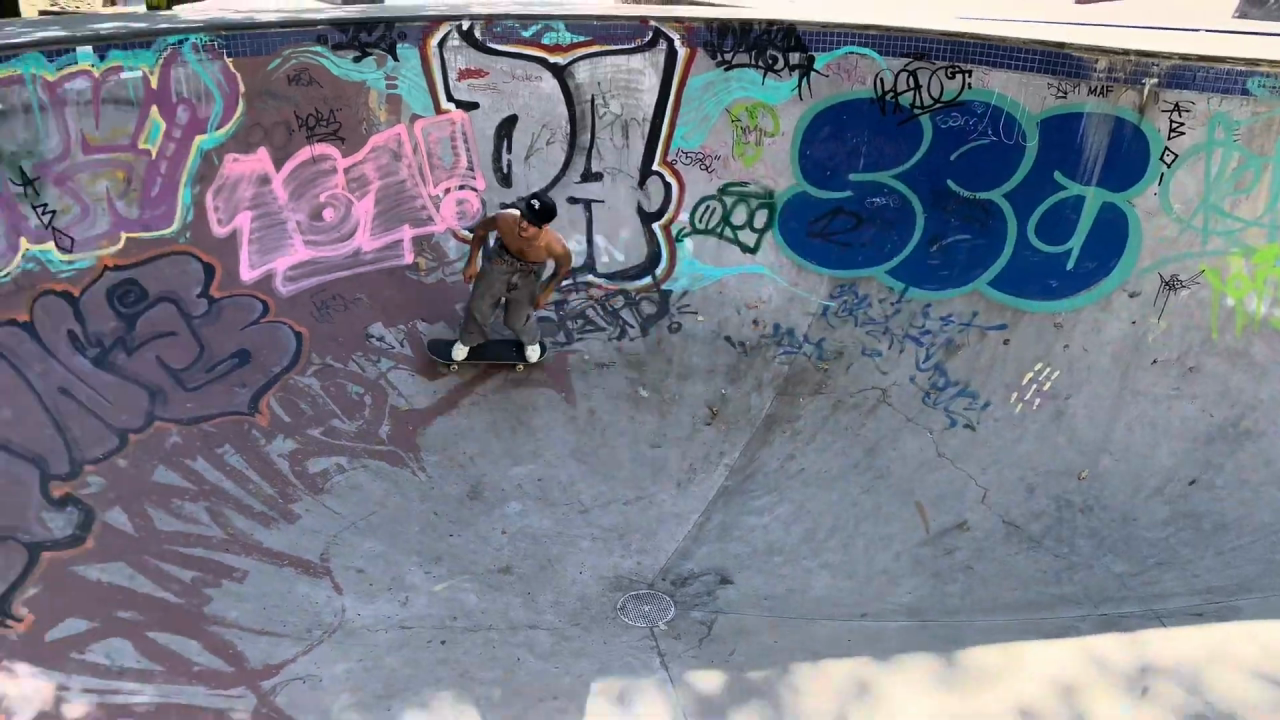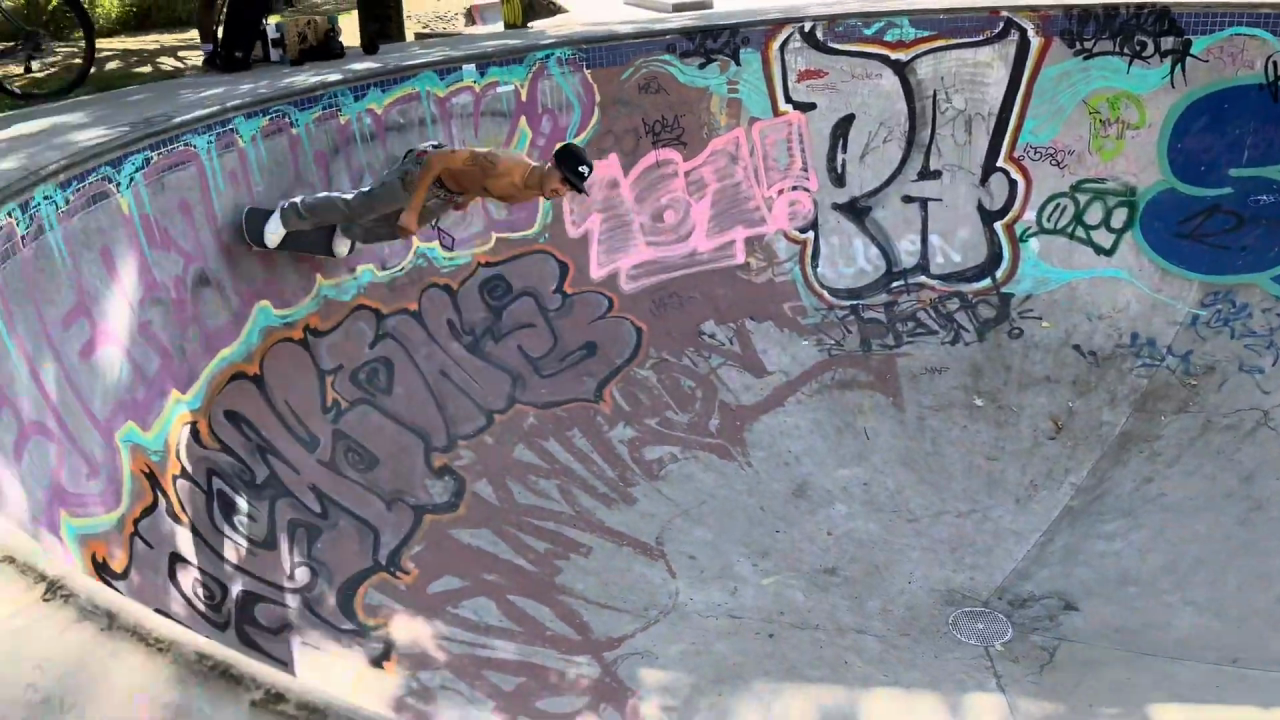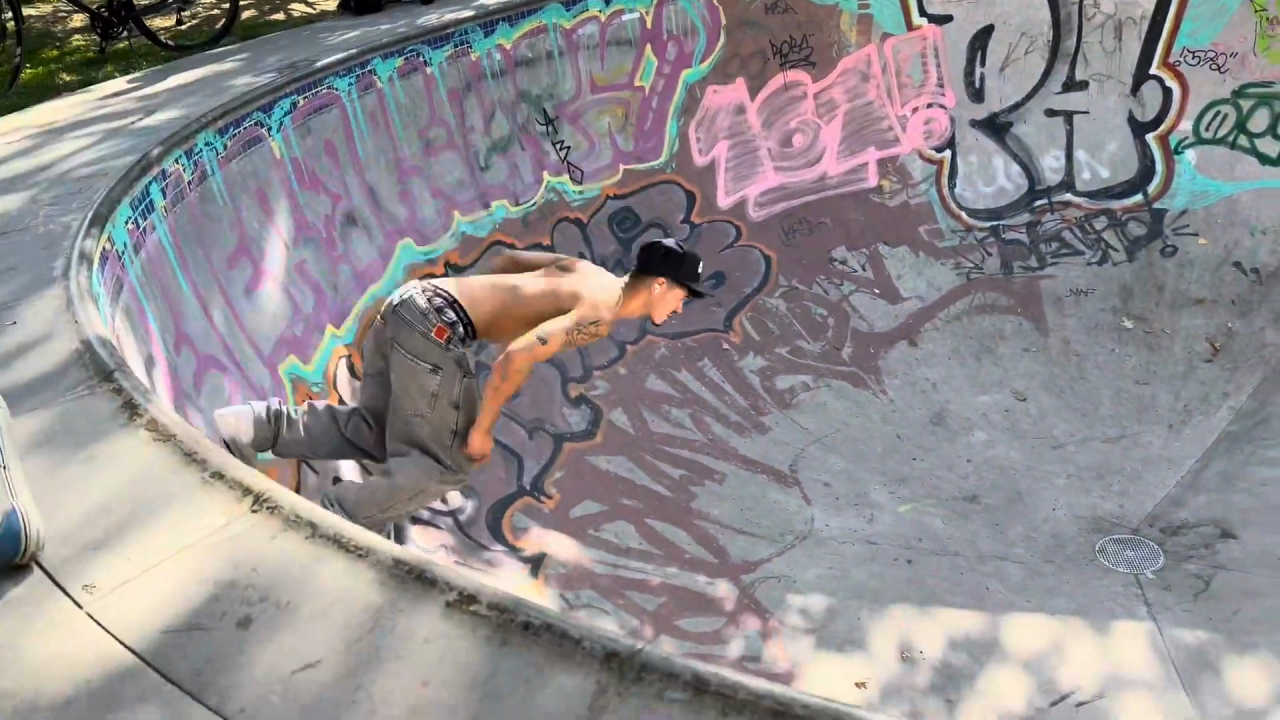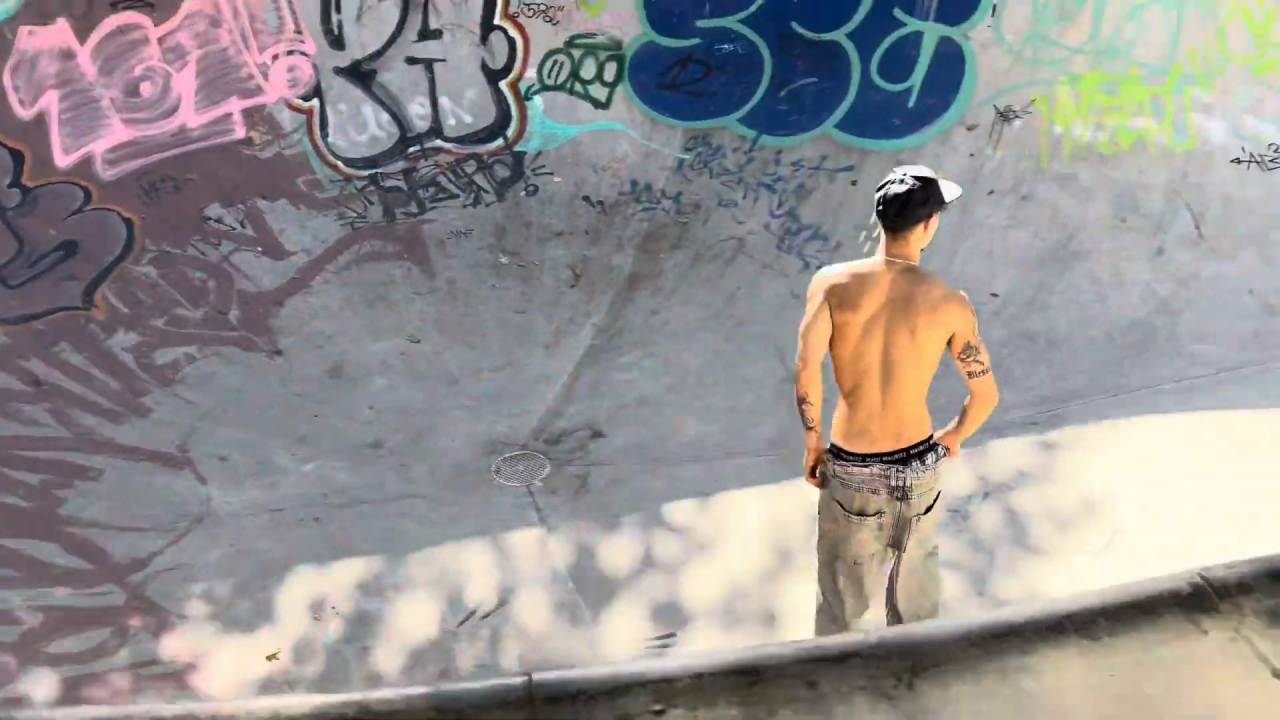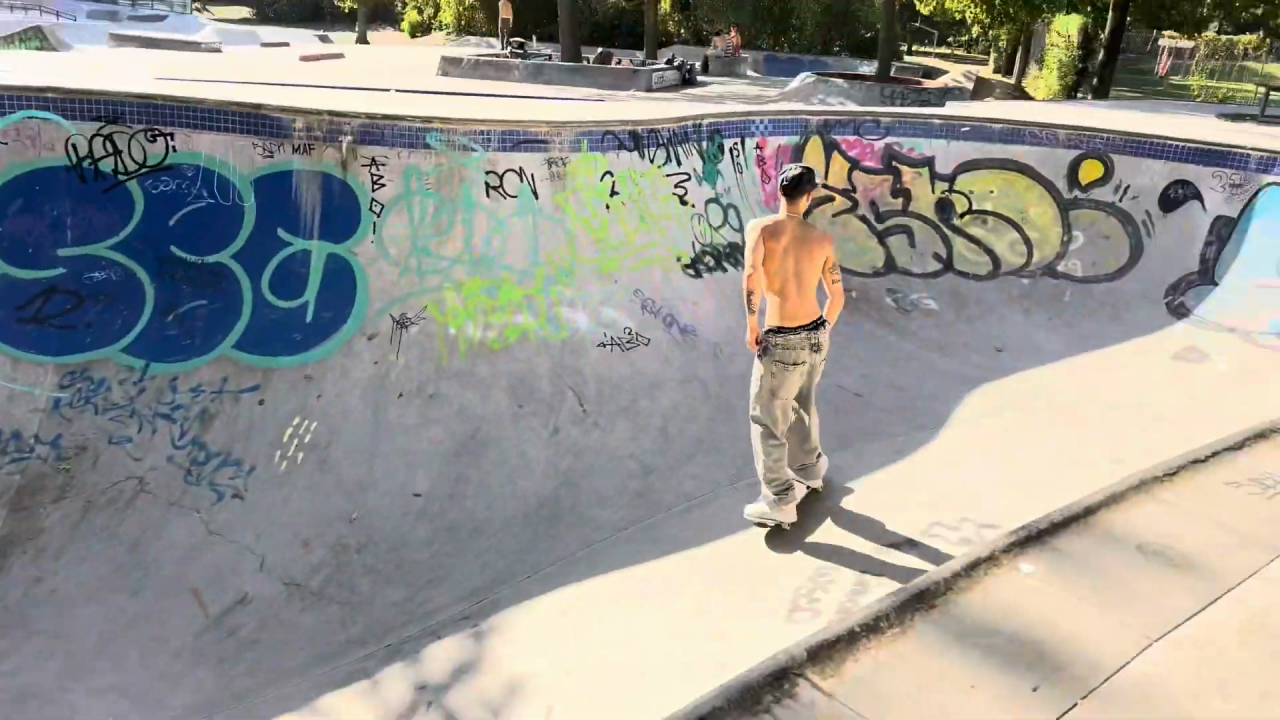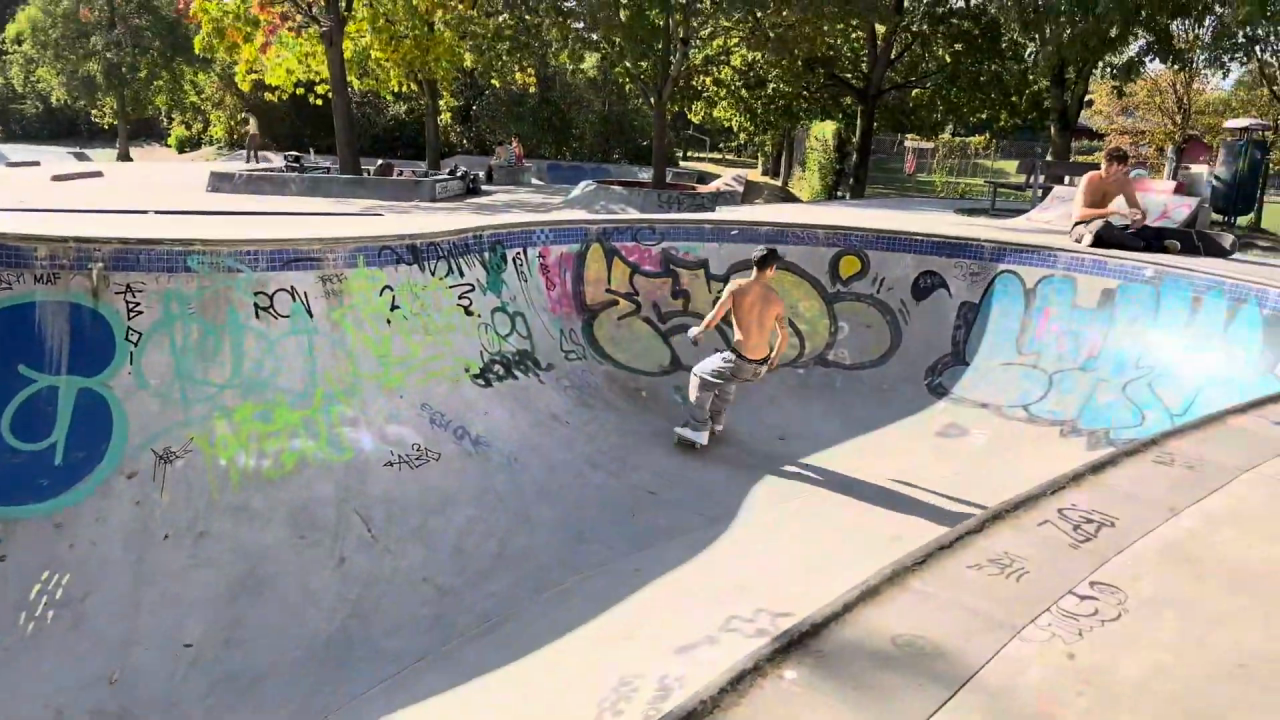
dt=0.5s
person 1, frame 1
left shoulder: (555, 245)
right shoulder: (505, 219)
left elbow: (564, 265)
right elbow: (482, 227)
left wrist: (546, 293)
right wrist: (472, 262)
left hip: (530, 269)
right hip: (502, 256)
left knee: (515, 320)
right knee: (479, 304)
left ankle: (529, 339)
right ankle: (468, 340)
person 1, frame 2
left shoulder: (539, 189)
right shoulder: (505, 167)
right elbow: (441, 158)
left wrist: (469, 195)
right wrist: (411, 210)
left hip: (449, 191)
right hip: (427, 168)
left knee: (393, 227)
right knee: (358, 206)
left ankle: (349, 232)
right ankle: (291, 215)
person 1, frame 3
left shoulder: (592, 271)
right shoulder: (602, 314)
left elbow: (512, 256)
right elbow: (522, 354)
right wrist: (483, 428)
left hip: (415, 301)
right hip: (434, 329)
left knee: (377, 434)
right knee: (442, 467)
left ankle: (260, 426)
right ankle: (329, 518)
person 1, frame 4
left shoulder: (831, 281)
right shoulder: (950, 303)
left elbow: (806, 369)
right elbow: (986, 394)
left wrist: (812, 445)
right wrist: (955, 435)
left hip: (850, 472)
right hip: (914, 468)
left knee: (843, 599)
right knee: (913, 579)
person 1, frame 5
left shoulder: (760, 227)
right shoulder: (822, 239)
left elbow: (751, 275)
right elbow: (838, 296)
left wrist: (752, 324)
left hip: (782, 341)
right hip: (816, 335)
left knee: (767, 420)
right knee: (802, 404)
left ankle: (780, 500)
right ankle: (809, 468)
person 1, frame 6
right shoulder: (777, 300)
left elbow: (715, 316)
right elbow: (784, 336)
left wrist: (698, 331)
right wrist: (775, 357)
left hip: (741, 362)
right hip: (761, 366)
left knee: (700, 375)
right knee: (727, 377)
left ankle: (699, 429)
right ankle: (716, 420)
